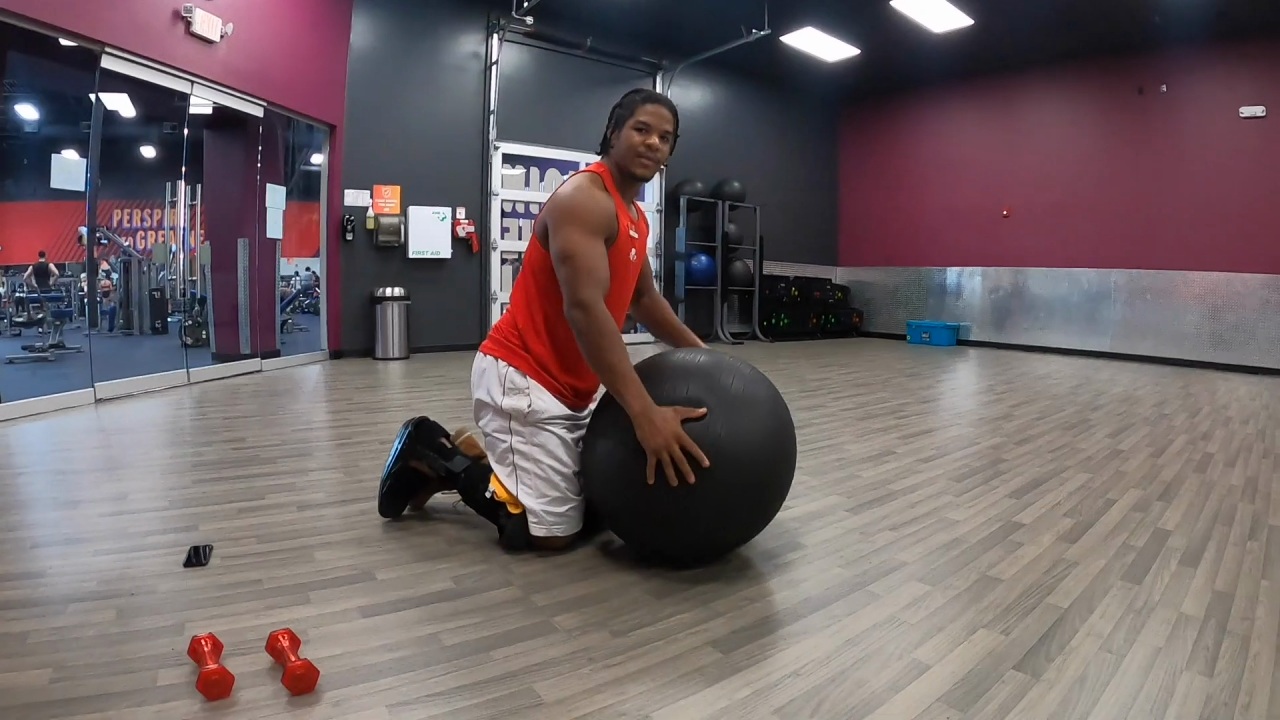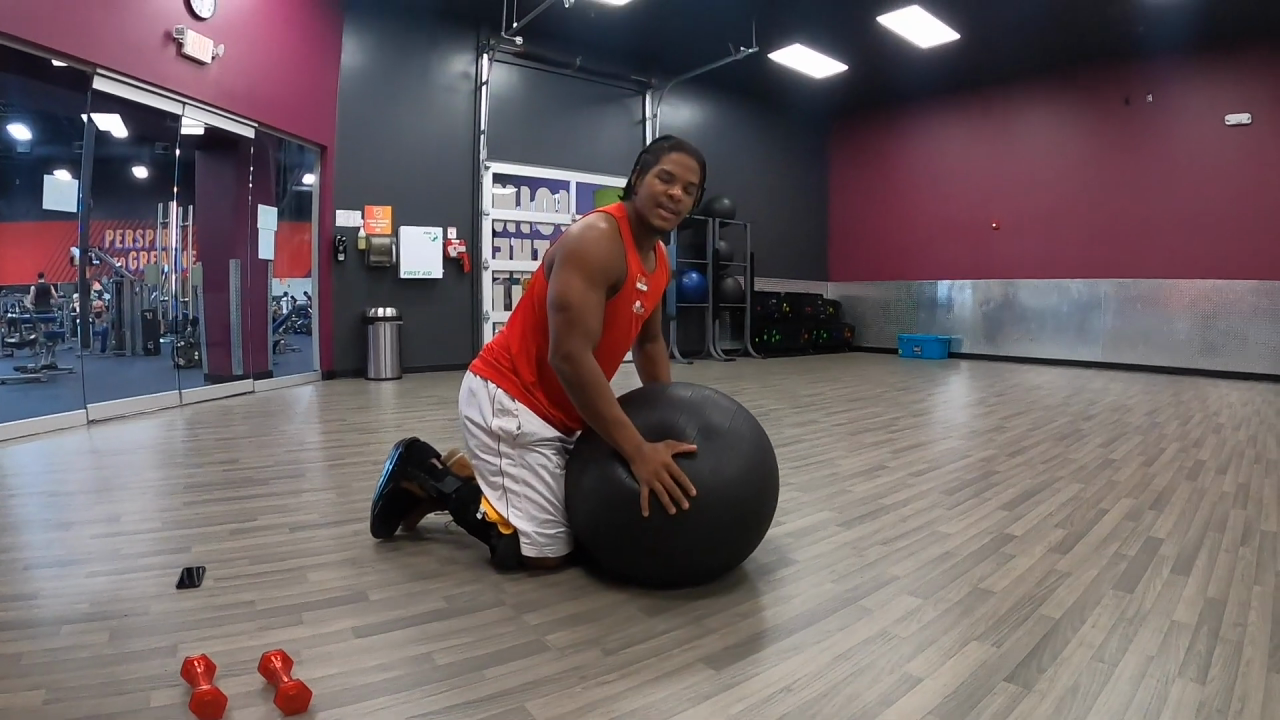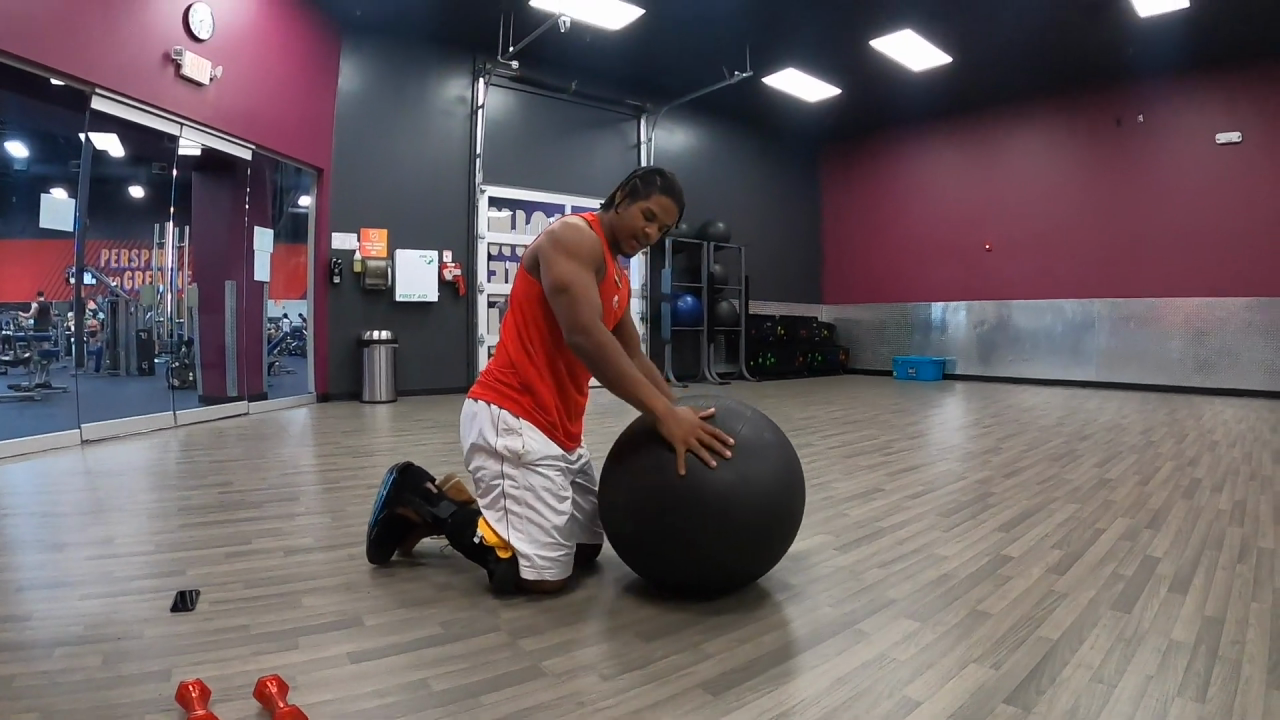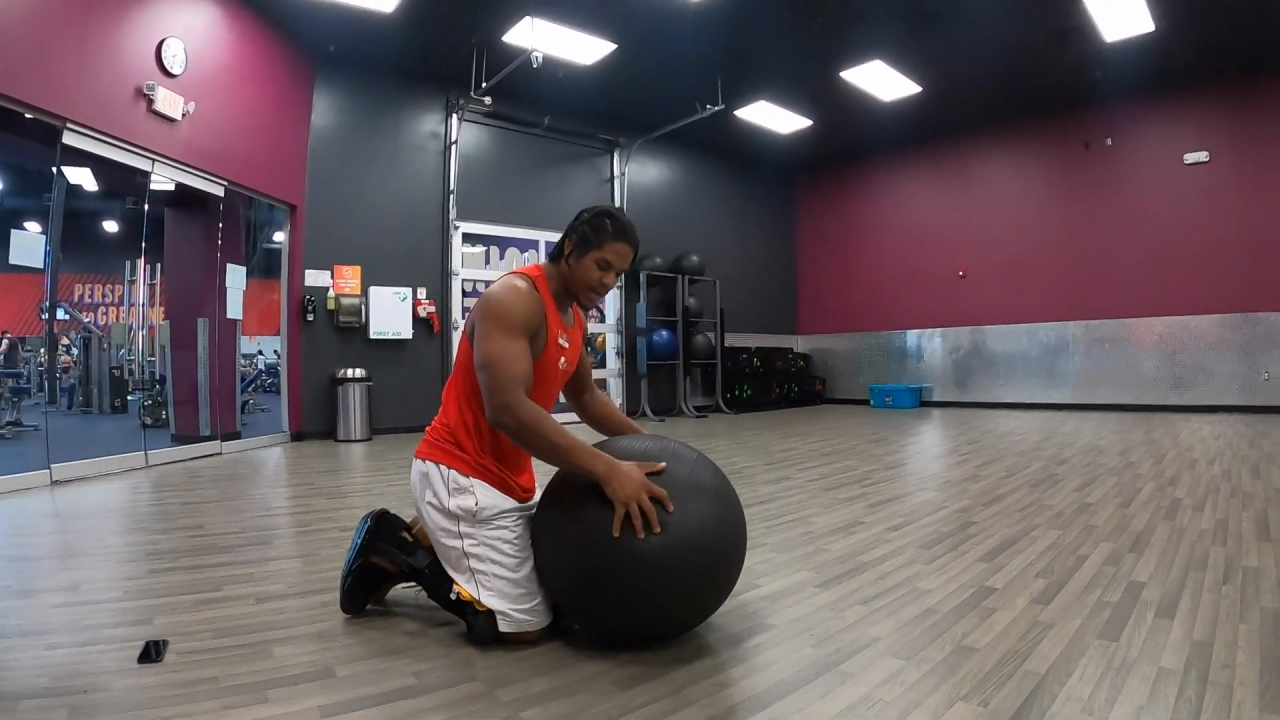
dt=0.7s
person 1, frame 1
left shoulder: (635, 216)
right shoulder: (585, 198)
left elbow: (643, 297)
right elbow: (583, 308)
left wrist: (696, 350)
right wrist: (645, 413)
left hip: (569, 385)
right hip: (522, 376)
right knee: (555, 531)
left ankle: (469, 456)
right ankle: (437, 456)
person 1, frame 2
left shoulder: (659, 261)
right shoulder: (595, 239)
left elbow: (649, 342)
right elbow: (569, 356)
right wrist: (637, 451)
left hip: (556, 407)
right hip: (509, 397)
right knee: (546, 551)
left ankle: (462, 473)
right ankle: (428, 477)
person 1, frame 3
left shoulder: (615, 273)
right shoulder: (573, 236)
left elbow: (633, 358)
right elbow: (585, 336)
left wrist: (679, 413)
right wrist: (664, 414)
left hip: (557, 425)
right hip: (510, 418)
left knee: (585, 549)
right knee: (542, 574)
left ankle: (457, 503)
right ankle: (422, 501)
person 1, frame 4
left shoulder: (575, 317)
right shoulder: (514, 298)
left elbow: (585, 396)
right elbow: (507, 409)
right wrist: (607, 470)
left hip: (510, 479)
right hip: (463, 475)
right knee: (525, 623)
left ankle: (427, 543)
right ankle: (398, 551)
